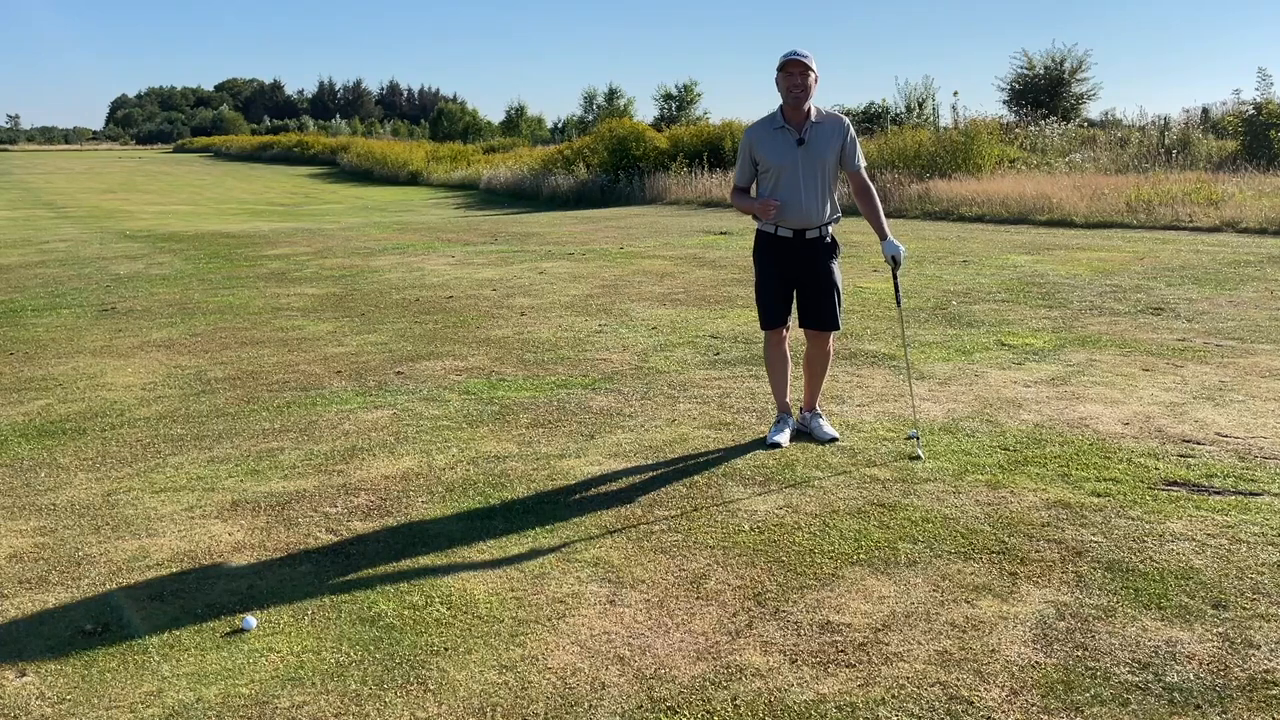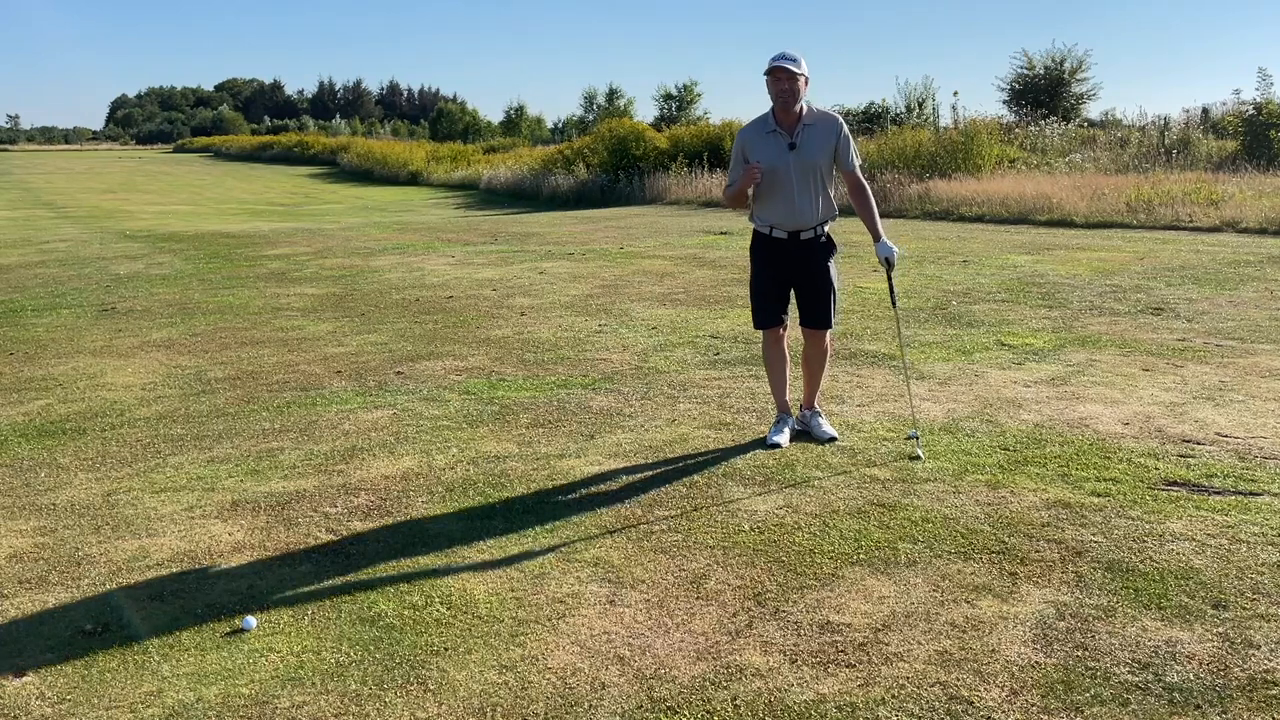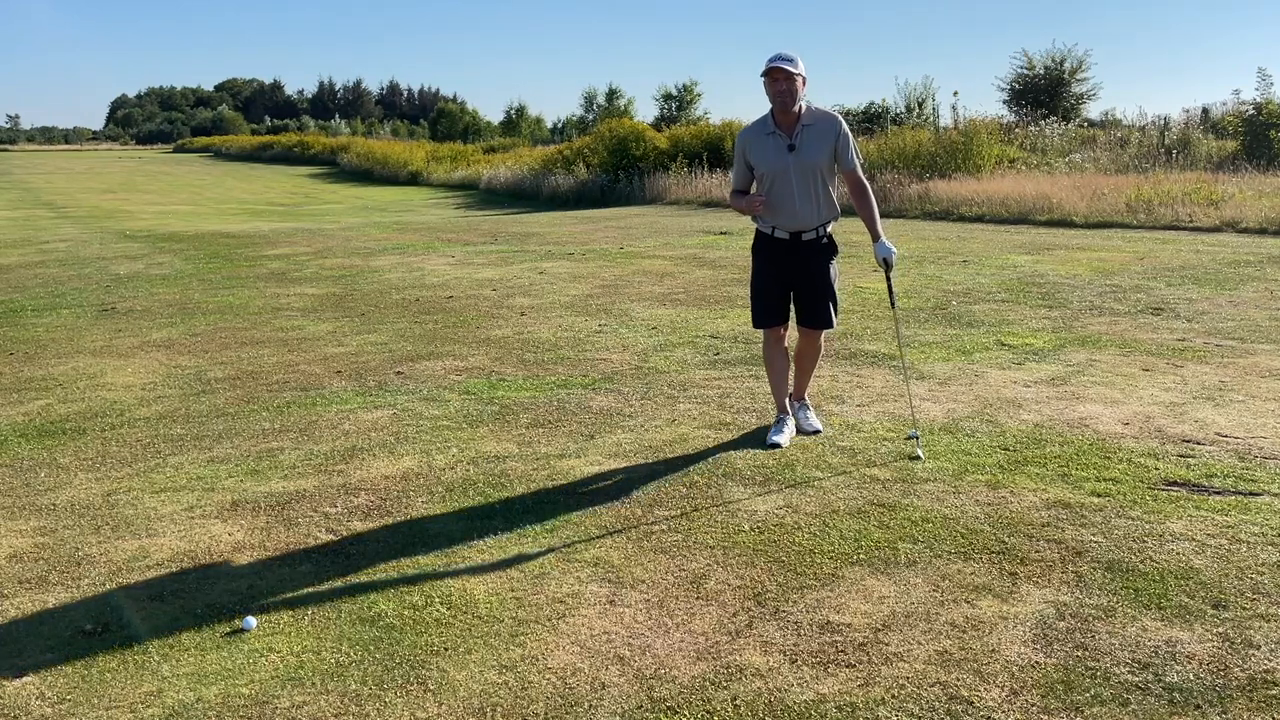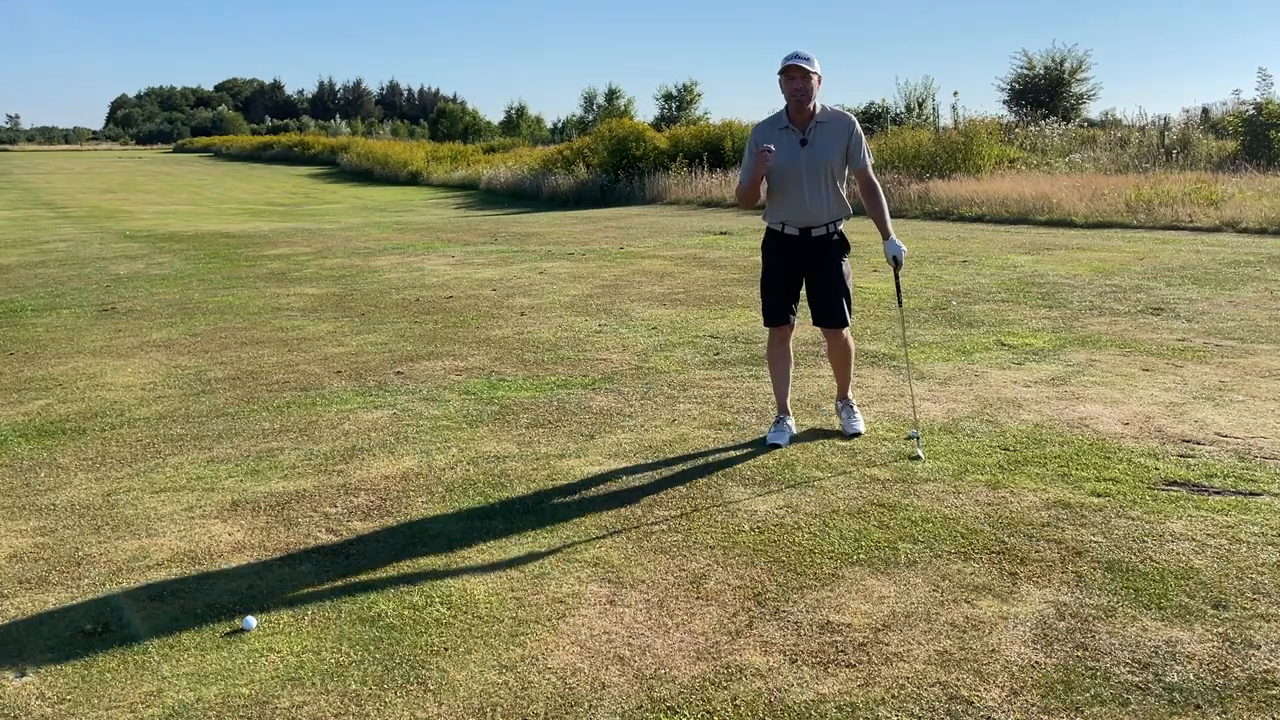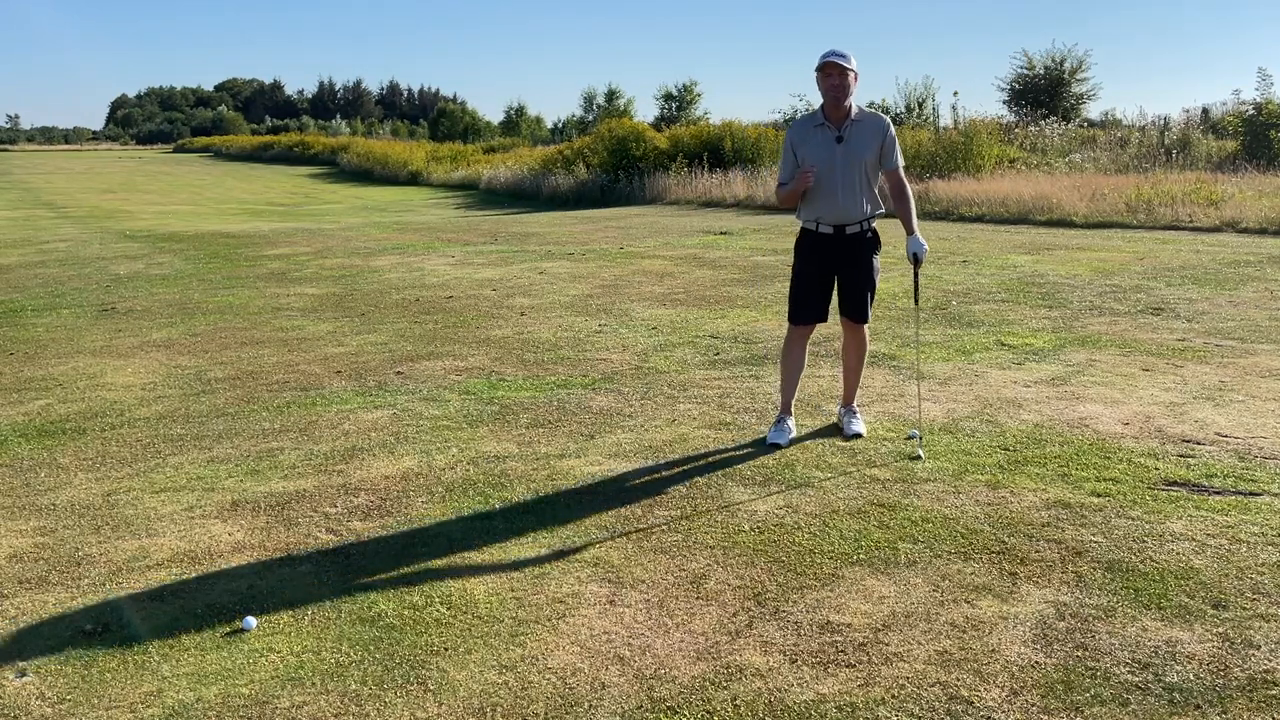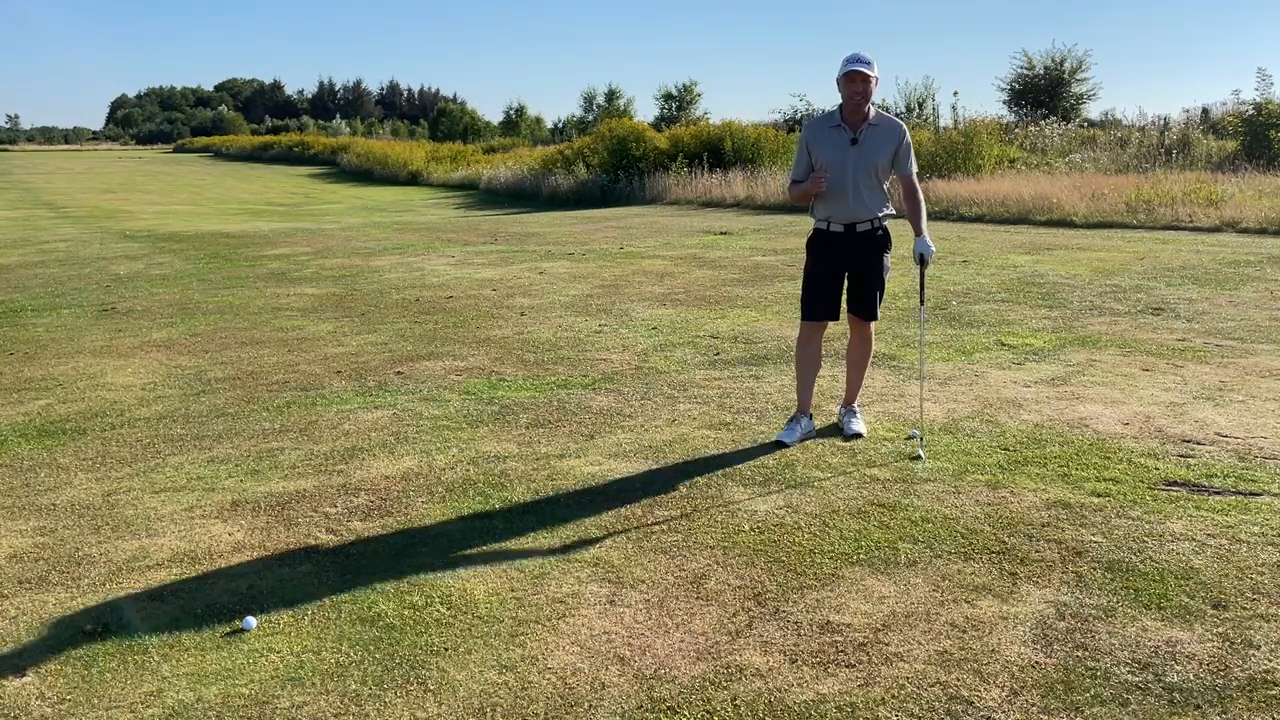
dt=0.5s
person 1, frame 1
left shoulder: (838, 127)
right shoulder: (756, 134)
left elbow: (861, 185)
right elbow: (738, 193)
left wrist: (886, 238)
right wrist: (753, 205)
left hip: (819, 244)
right hip: (773, 245)
left knee: (821, 334)
right knee: (775, 332)
left ankle: (811, 411)
right ankle: (784, 416)
person 1, frame 2
left shoulder: (832, 126)
right shoulder: (749, 135)
left elbow: (855, 184)
right elbow: (731, 199)
left wrist: (879, 238)
right wrist: (743, 184)
left hip: (815, 244)
right hip: (769, 245)
left knee: (818, 332)
right knee: (773, 331)
left ankle: (810, 410)
right ankle: (784, 416)
person 1, frame 3
left shoulder: (832, 126)
right shoulder: (749, 137)
left elbow: (857, 184)
right elbow: (737, 192)
left wrist: (878, 239)
right wrist: (747, 204)
left hip: (817, 244)
right hip: (771, 245)
left knee: (813, 330)
right knee: (774, 331)
left ankle: (800, 398)
right ankle: (783, 416)
person 1, frame 4
left shoulder: (844, 126)
right shoulder: (762, 133)
left elbow: (867, 183)
right elbow: (745, 200)
left wrist: (888, 237)
right wrist: (757, 173)
left hip: (827, 241)
right hip: (781, 242)
left knee: (836, 330)
right knee: (779, 330)
left ankle: (845, 401)
right ankle: (784, 416)
person 1, frame 5
left shoulder: (879, 126)
right shoulder: (798, 131)
left elbow: (897, 183)
right elbow: (782, 198)
left wrist: (913, 234)
right wrist: (797, 186)
left hip: (860, 239)
right hip: (814, 239)
left knee: (855, 326)
right knee: (799, 328)
left ankle: (849, 407)
right ankle: (786, 416)
person 1, frame 6
left shoulder: (893, 130)
right shoulder: (813, 130)
left elbow: (909, 187)
right elbow: (794, 193)
left wrist: (921, 235)
right wrist: (809, 187)
left hip: (871, 238)
right hip: (826, 238)
left knee: (862, 325)
right knee: (811, 327)
left ankle: (850, 407)
right ankle: (803, 416)
